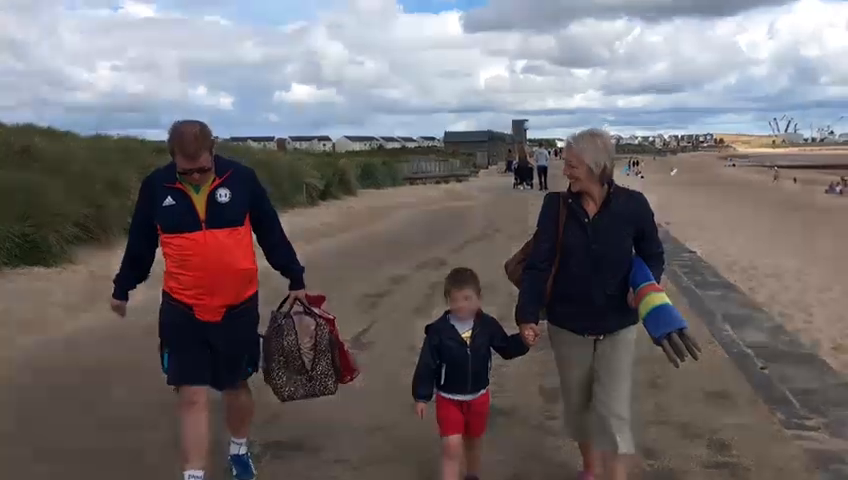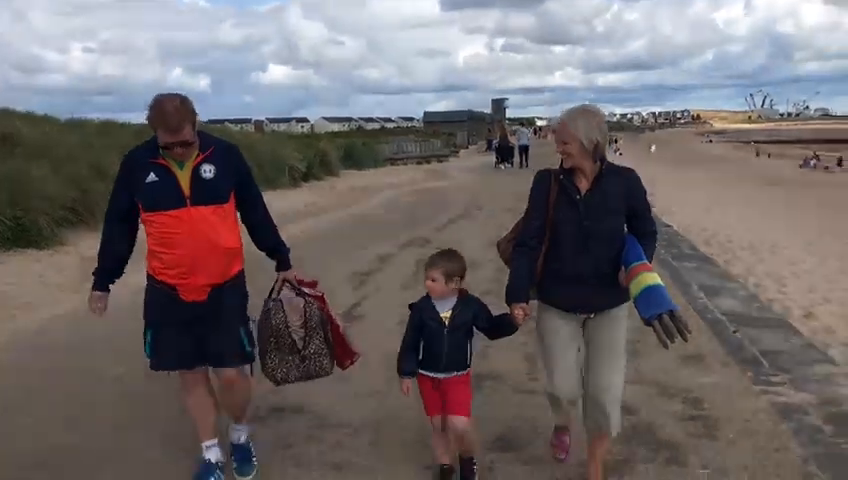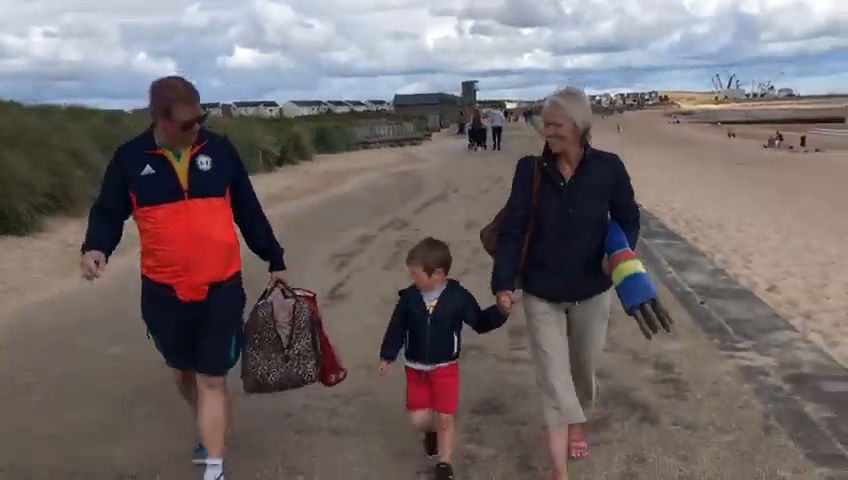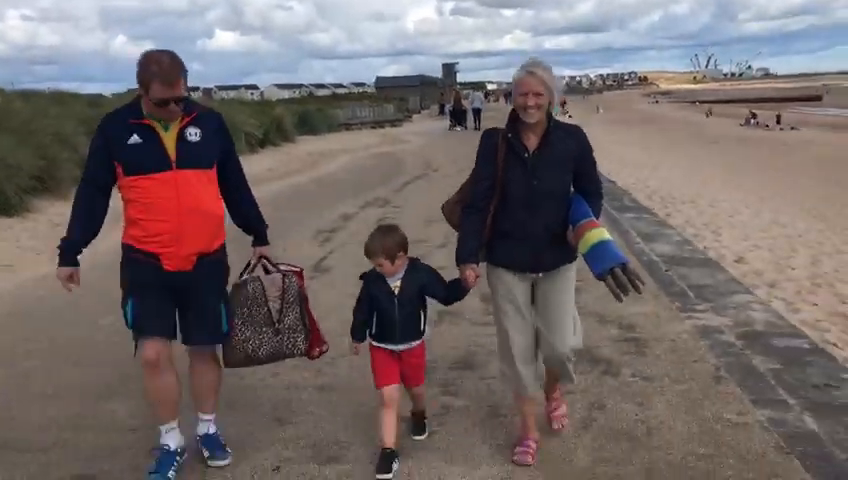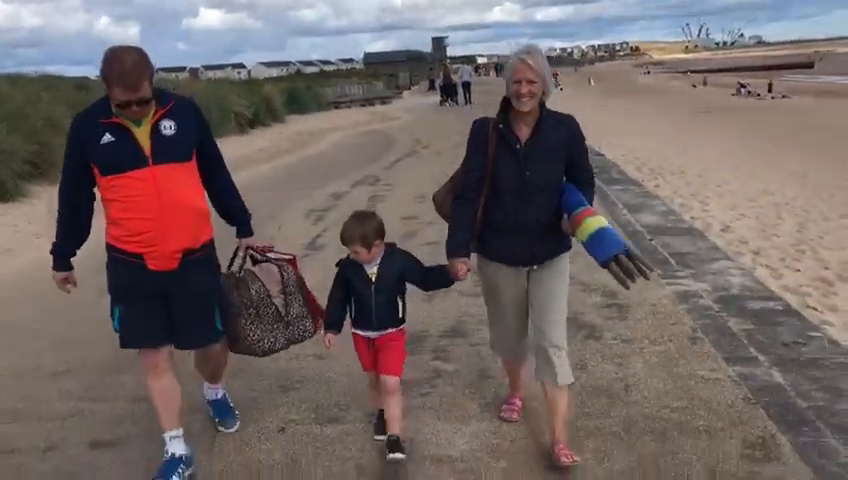
dt=0.3s
person 1, frame 1
left shoulder: (242, 180)
right shoulder: (156, 187)
left elbow: (271, 234)
right elbow: (141, 243)
left wrist: (296, 279)
right wrist: (122, 288)
left hip: (237, 307)
right hip: (181, 311)
left knee: (236, 386)
right knee: (191, 396)
left ankle: (239, 450)
person 1, frame 2
left shoulder: (225, 156)
right shoulder: (137, 165)
left elbow: (255, 213)
right elbow: (119, 225)
left wrist: (281, 260)
right wrist: (104, 279)
left hip: (224, 288)
right hip: (168, 292)
left knee: (232, 374)
right knee: (190, 375)
left ankle: (240, 435)
person 1, frame 3
left shoulder: (220, 151)
right shoulder: (130, 159)
left elbow: (248, 211)
right elbow: (108, 213)
left wrist: (275, 260)
right wrist: (94, 247)
left hip: (221, 288)
right hip: (163, 291)
left knee: (212, 380)
right knee: (185, 372)
right ankle: (208, 430)
person 1, frame 4
left shoulder: (208, 122)
right shoulder: (115, 129)
left elbow: (234, 185)
right elbow: (92, 194)
left wrist: (258, 235)
right wrist: (70, 252)
left hip: (206, 260)
right hip: (145, 263)
left knee: (203, 347)
right knee: (152, 353)
left ankle: (207, 428)
right ankle: (170, 441)
person 1, frame 5
left shoulder: (184, 112)
right shoulder: (88, 128)
left elbow: (216, 175)
right elbow: (74, 197)
left wrist: (242, 226)
right wrist: (63, 256)
left hip: (194, 256)
right hip: (130, 265)
left knee: (211, 344)
right knee: (154, 358)
left ankle: (214, 391)
person 2, frame 1
left shoulder: (633, 205)
right shoulder: (556, 206)
left elbow: (652, 256)
right elbow: (537, 264)
right wrist: (527, 316)
left hip: (618, 326)
right hip: (567, 325)
left knee: (612, 410)
right knee: (578, 403)
person 2, frame 2
left shoulder: (625, 182)
right shoulder: (547, 183)
left elbow: (645, 234)
right elbow: (527, 242)
right wrist: (518, 295)
left hip: (609, 305)
right hip: (557, 305)
left knee: (605, 391)
right knee: (562, 386)
right ankle: (562, 426)
person 2, frame 3
left shoulder: (608, 168)
right shoulder: (530, 170)
left elbow: (628, 220)
right elbow: (512, 230)
right wrist: (503, 283)
left hip: (592, 290)
right hip: (541, 293)
left knee: (584, 368)
right knee: (553, 379)
left ankle: (576, 425)
person 2, frame 4
left shoulder: (572, 139)
right shoulder: (494, 142)
left elbow: (591, 192)
right elbow: (477, 202)
right wrist: (467, 257)
left hip: (557, 262)
right hip: (506, 264)
left knee: (560, 345)
right knee: (517, 349)
left ankle: (554, 391)
right ankle: (528, 429)
person 2, frame 5
left shoulder: (565, 129)
right shoulder: (485, 131)
left elbow: (583, 182)
right elbow: (467, 193)
right wrist: (457, 249)
left hip: (551, 253)
right hip: (498, 254)
left knee: (551, 339)
right knee: (508, 331)
left ankle: (559, 439)
right ankle: (515, 390)
person 3, frame 1
left shoulder: (488, 326)
right shoulder: (438, 331)
left elbow: (506, 349)
right elbow: (426, 365)
right wrist: (421, 397)
left hip: (478, 397)
right hip: (448, 399)
left knee: (473, 443)
right knee: (452, 448)
person 3, frame 2
left shoulder: (470, 306)
right shoulder: (421, 309)
left elbow: (492, 329)
right elbow: (410, 342)
left wrist: (512, 320)
right wrist: (406, 373)
left hip: (458, 376)
right hip: (428, 376)
left knee: (460, 425)
right knee: (439, 425)
left ankle: (467, 457)
person 3, frame 3
left shoulder: (458, 297)
right shoulder: (409, 297)
left elbow: (480, 322)
right elbow: (397, 328)
left wrist: (500, 310)
right wrist: (387, 356)
left hip: (445, 368)
right hip: (415, 368)
left knee: (444, 419)
right knee: (419, 420)
right ankle: (432, 432)
person 3, frame 4
left shoulder: (421, 274)
right shoulder: (371, 280)
left elbow: (446, 294)
right elbow: (363, 310)
left wrist: (464, 283)
right wrist: (358, 337)
left hip: (412, 346)
right hip: (381, 348)
left knee: (417, 391)
right knee: (388, 399)
left ankle: (418, 412)
right ankle: (388, 450)
person 3, frame 5
left shoulder: (399, 261)
right shoulder: (348, 268)
left elbow: (425, 279)
right elbow: (338, 299)
left wrist: (449, 273)
right wrist: (332, 328)
left hip: (392, 334)
right hip: (362, 335)
left knee: (390, 384)
right knee: (374, 381)
left ankle: (394, 437)
right ankle: (382, 414)
